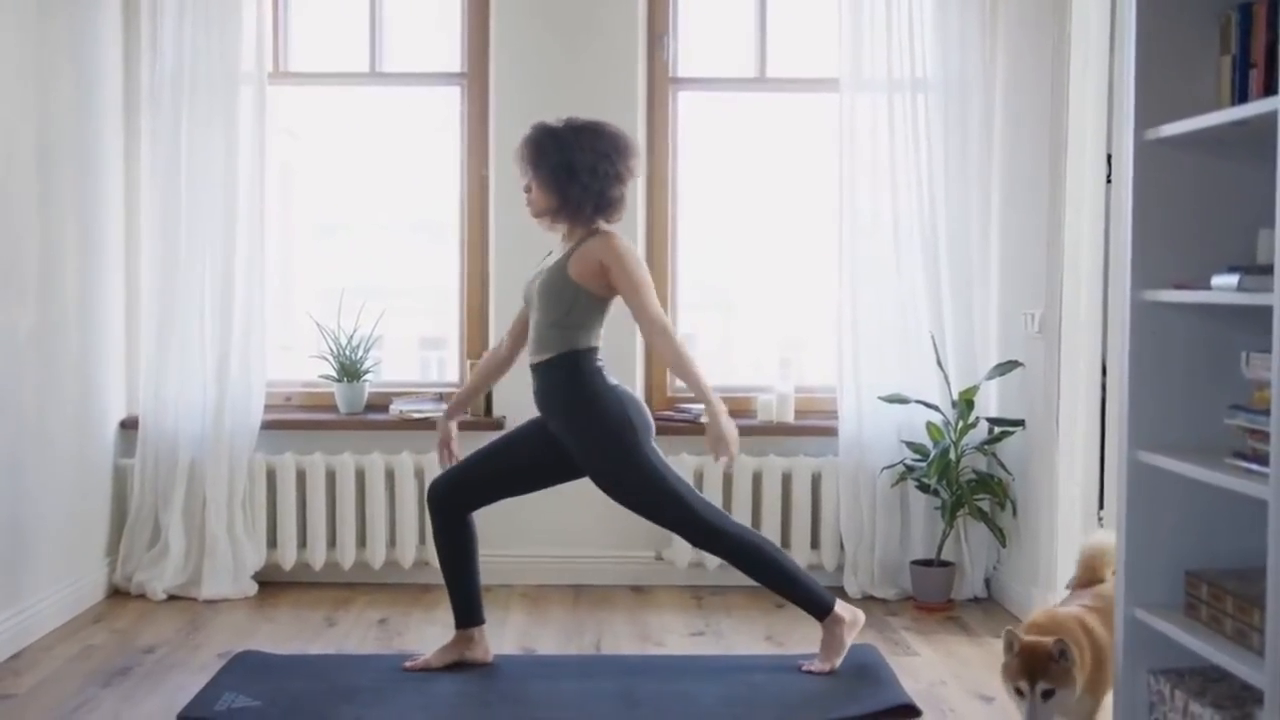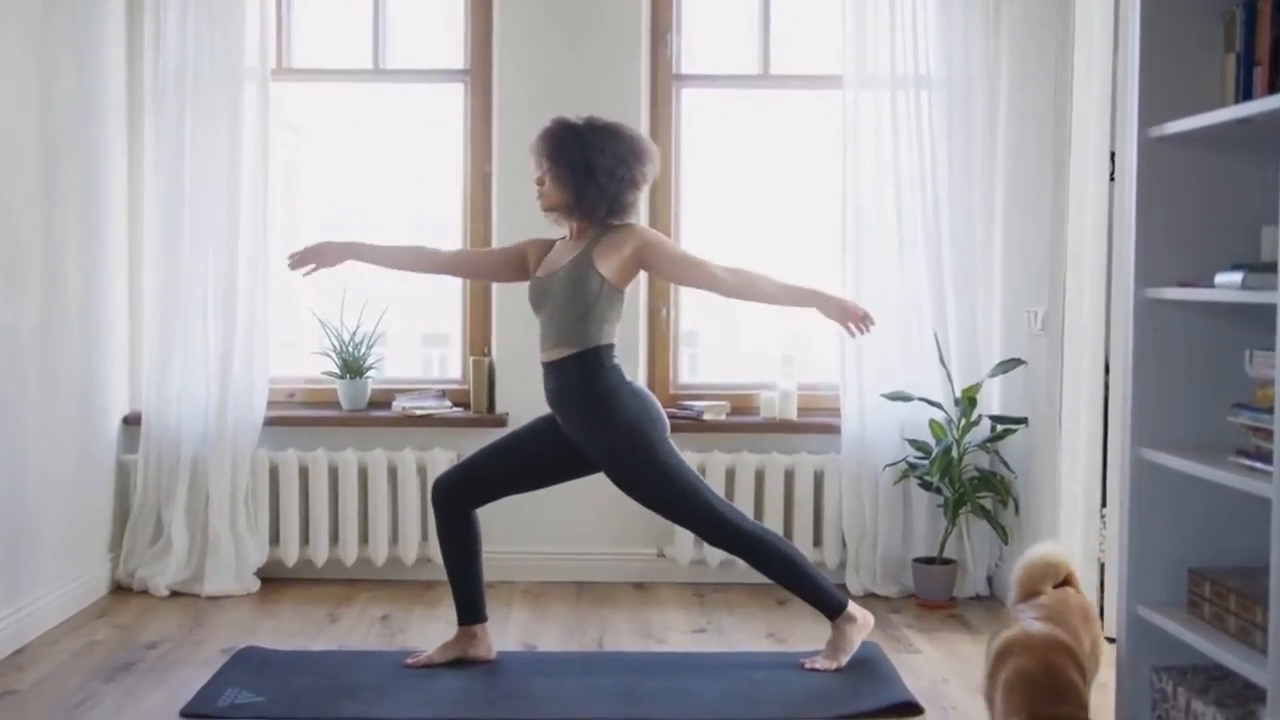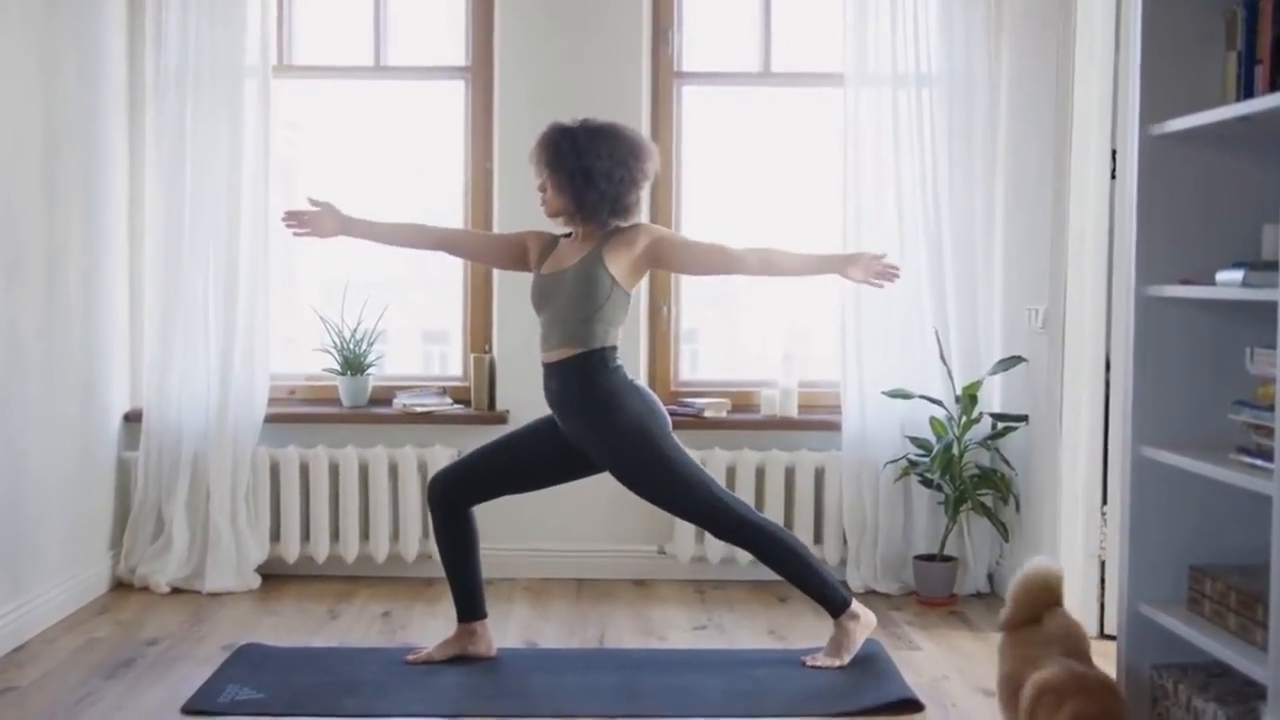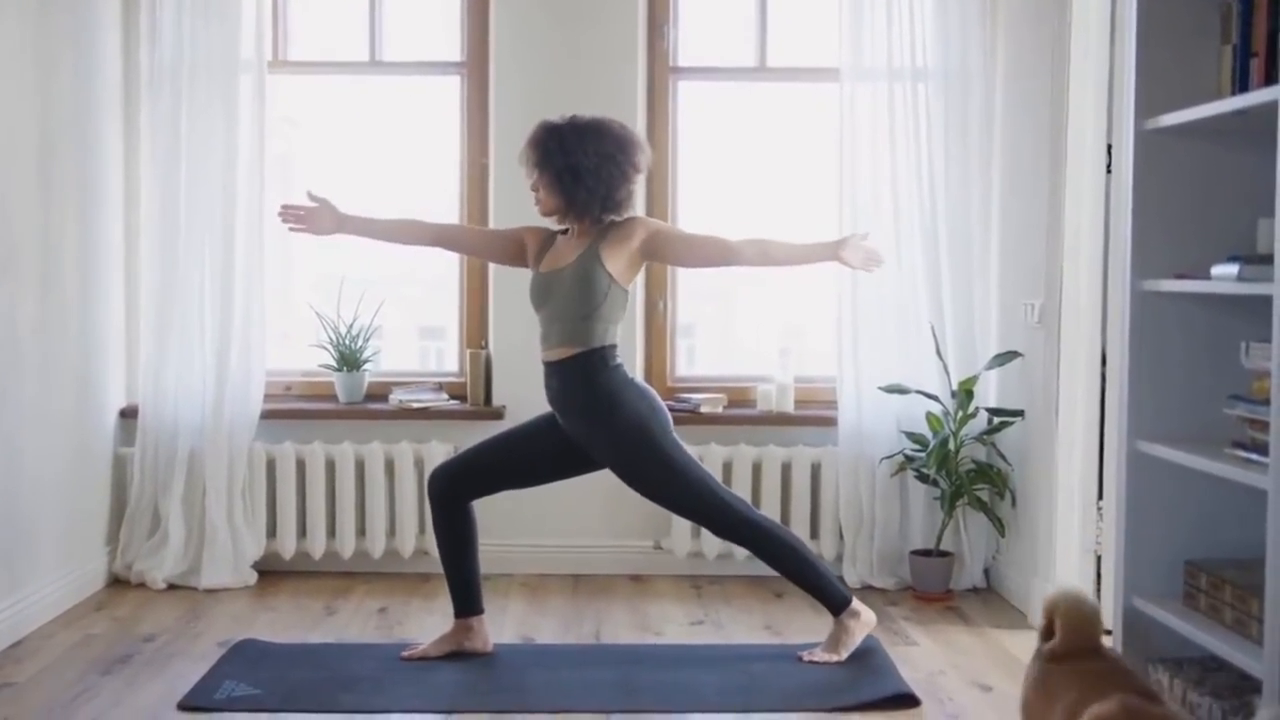
dt=0.5s
person 1, frame 1
left shoulder: (605, 248)
right shoulder: (559, 256)
left elbow: (660, 330)
right elbow: (512, 344)
left wrist: (713, 405)
right wrist: (454, 410)
left hip: (598, 417)
right hip: (563, 421)
left knee: (704, 526)
right knee: (447, 494)
left ankle: (836, 616)
right ankle: (469, 638)
person 1, frame 2
left shoulder: (627, 242)
right shoulder: (541, 253)
left elbow: (722, 278)
right elbow: (444, 261)
left wrist: (818, 299)
right wrist: (349, 250)
left hip: (614, 413)
right hip: (571, 419)
left knee: (718, 521)
right knee: (452, 492)
left ankle: (846, 616)
right ankle: (473, 635)
person 1, frame 3
left shoulder: (634, 243)
right shoulder: (540, 248)
left elbow: (740, 259)
right elbow: (442, 238)
left wrist: (838, 263)
right wrist: (348, 226)
left hip: (616, 414)
right hip: (572, 421)
left knee: (727, 517)
right knee: (448, 490)
left ankle: (849, 614)
right ankle: (472, 633)
person 1, frame 4
left shoulder: (631, 236)
right shoulder: (538, 244)
left elbow: (735, 250)
right elbow: (439, 234)
left wrist: (831, 251)
right wrist: (344, 224)
left hip: (617, 411)
right hip: (574, 419)
left knee: (728, 516)
right knee: (448, 483)
left ankle: (850, 613)
right ankle: (469, 628)
